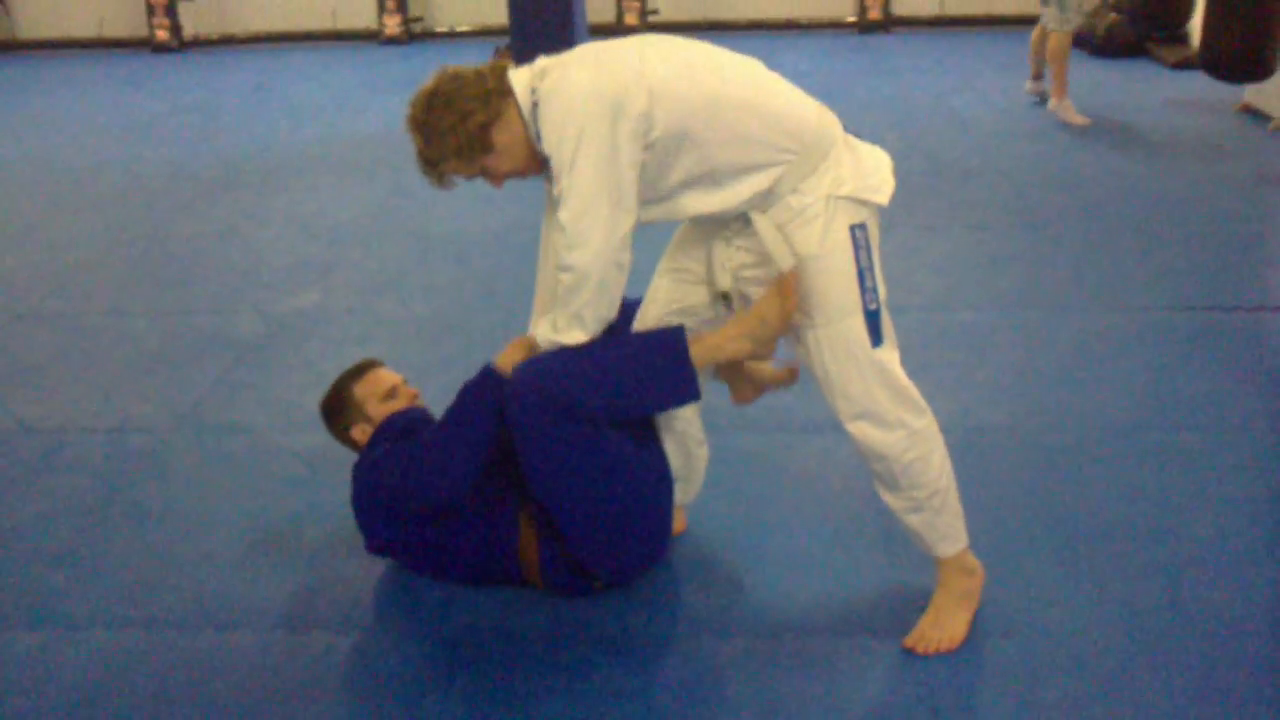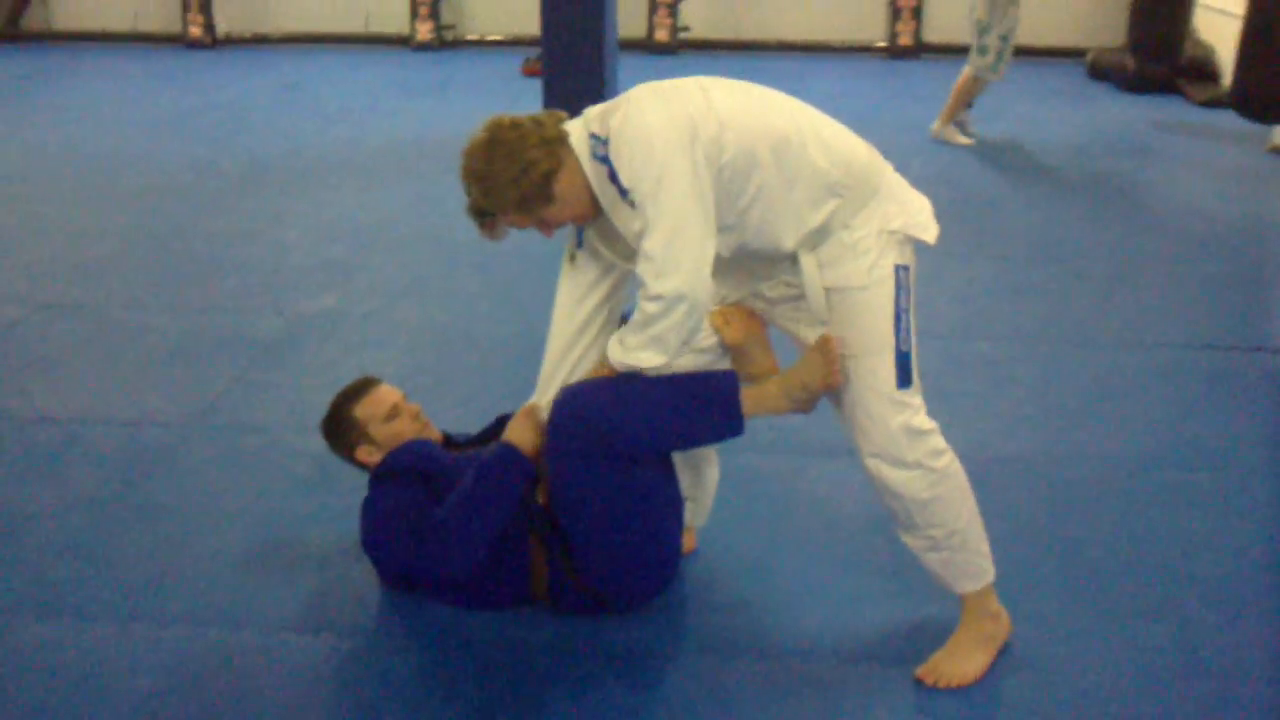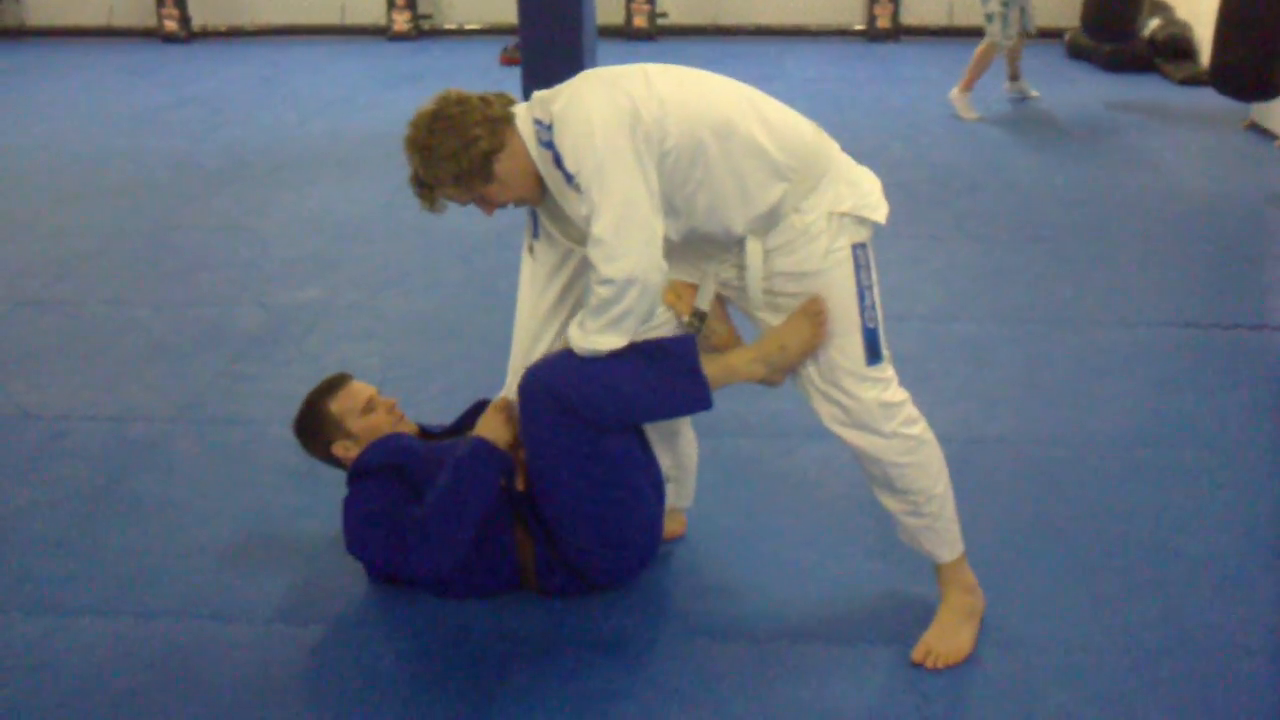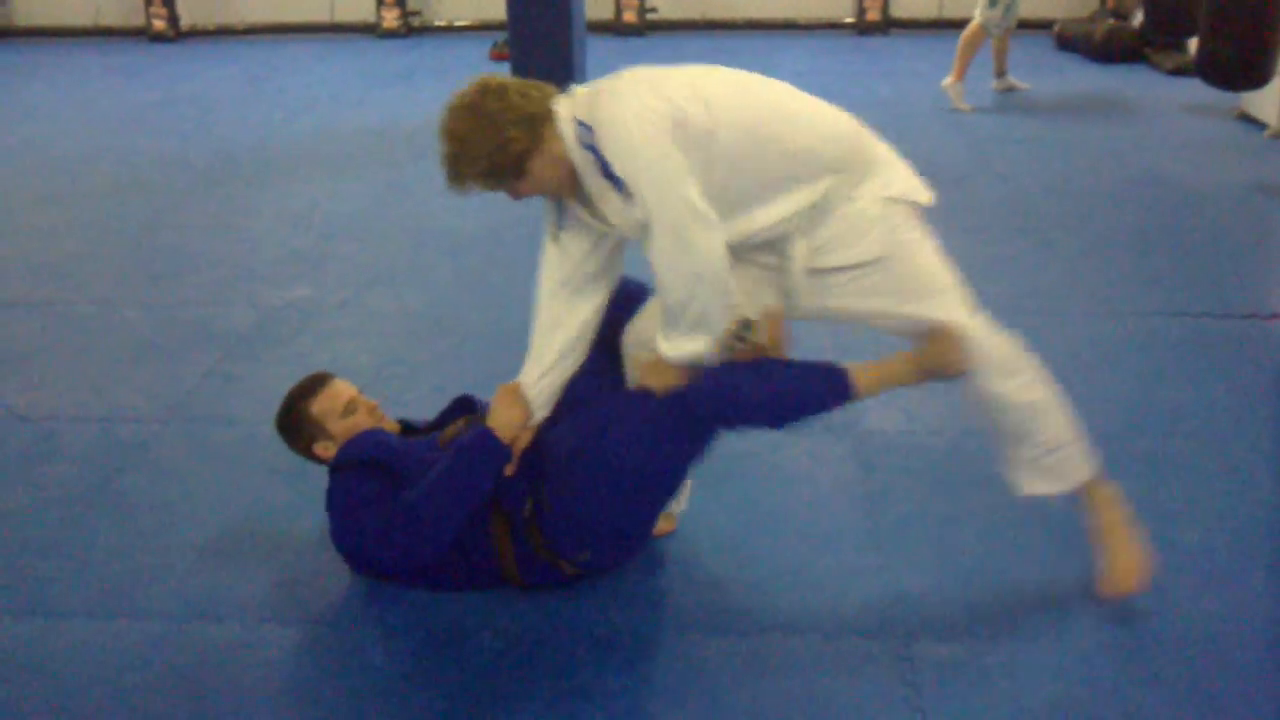
dt=1s
person 1, frame 1
left shoulder: (578, 102)
right shoulder: (555, 101)
left elbow: (596, 260)
right elbow: (567, 244)
left hip: (809, 194)
right hip: (733, 203)
left knee: (868, 397)
left ankle: (956, 566)
person 1, frame 2
left shoulder: (647, 140)
right shoulder: (594, 167)
left elbow: (678, 293)
right elbow: (584, 303)
left wrist: (610, 373)
left hip: (851, 229)
right hip: (760, 240)
left knee: (891, 434)
right knee: (676, 371)
left ankle: (982, 610)
person 1, frame 3
left shoulder: (589, 125)
right shoulder: (546, 151)
left elbow: (629, 276)
right elbow: (549, 283)
left wrist: (576, 357)
left hip: (804, 212)
left knee: (864, 404)
left ankle: (959, 586)
person 1, frame 4
left shoulder: (628, 137)
right shoulder: (576, 170)
left elbow: (694, 257)
right elbow: (568, 297)
left wrist: (676, 356)
right wrist: (524, 415)
left hip: (845, 200)
right hip: (749, 234)
left knee: (974, 349)
right knee: (647, 351)
left ankle: (1097, 500)
person 2, frame 1
right shoulder: (381, 479)
right elbow: (443, 474)
right wrist: (498, 377)
left hip: (629, 495)
right hip: (614, 529)
right knee: (534, 386)
right ankle: (735, 339)
person 2, frame 2
left shoulder: (452, 453)
right shoulder: (388, 515)
right elbow: (453, 552)
right wrist: (514, 456)
left hip: (640, 515)
right hip: (621, 560)
right knee: (579, 412)
right ankle: (780, 392)
person 2, frame 3
left shoulder: (428, 445)
right shoulder: (371, 510)
right elbow: (431, 552)
left wrist: (526, 438)
right wrist: (485, 450)
left hip: (622, 497)
right hip: (601, 540)
right knee: (550, 384)
right ankle: (750, 362)
person 2, frame 4
left shoulder: (407, 441)
right shoulder: (357, 508)
right elbow: (425, 533)
right wrist: (491, 439)
left hip: (563, 467)
right hip: (567, 523)
left knee: (614, 302)
right knee: (699, 401)
right ankle: (905, 367)
